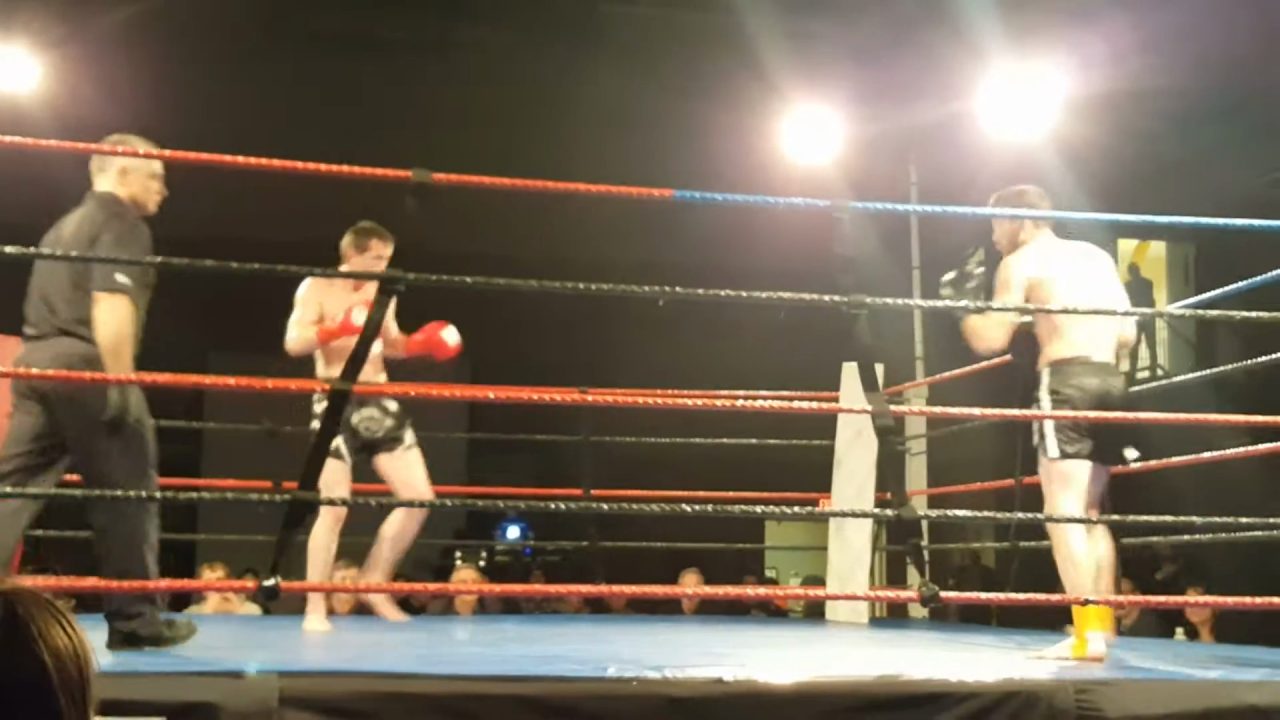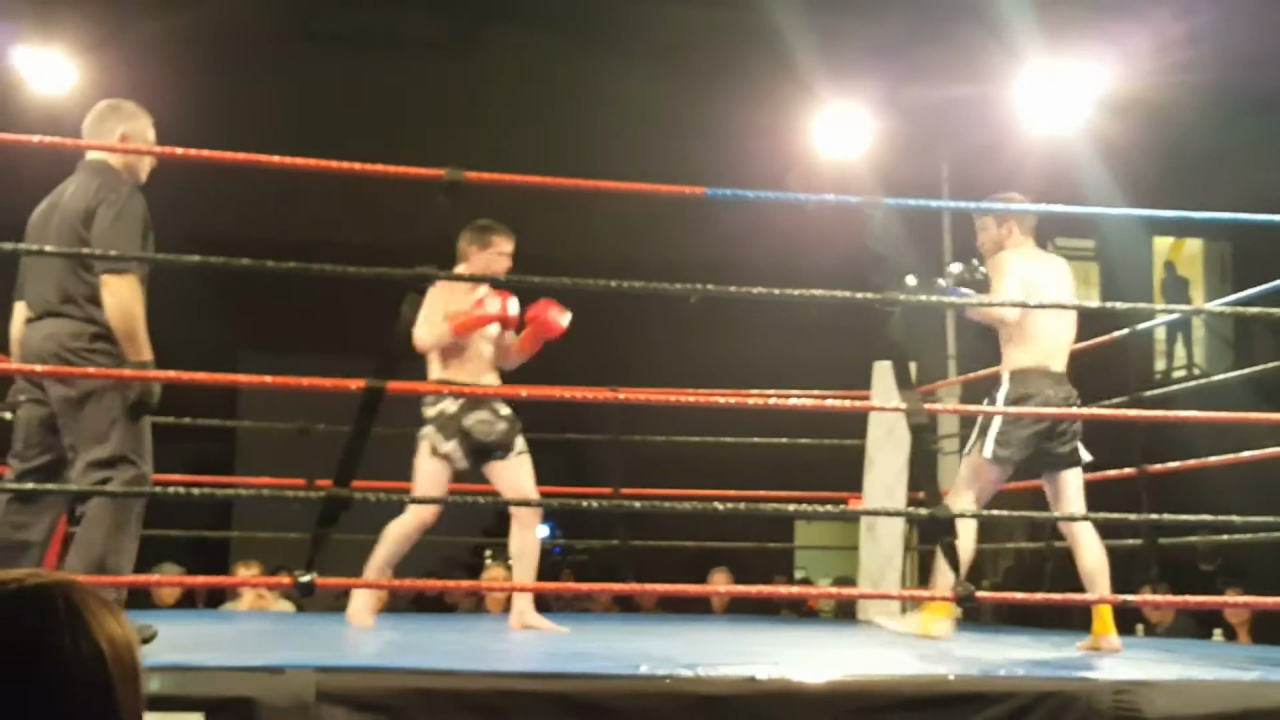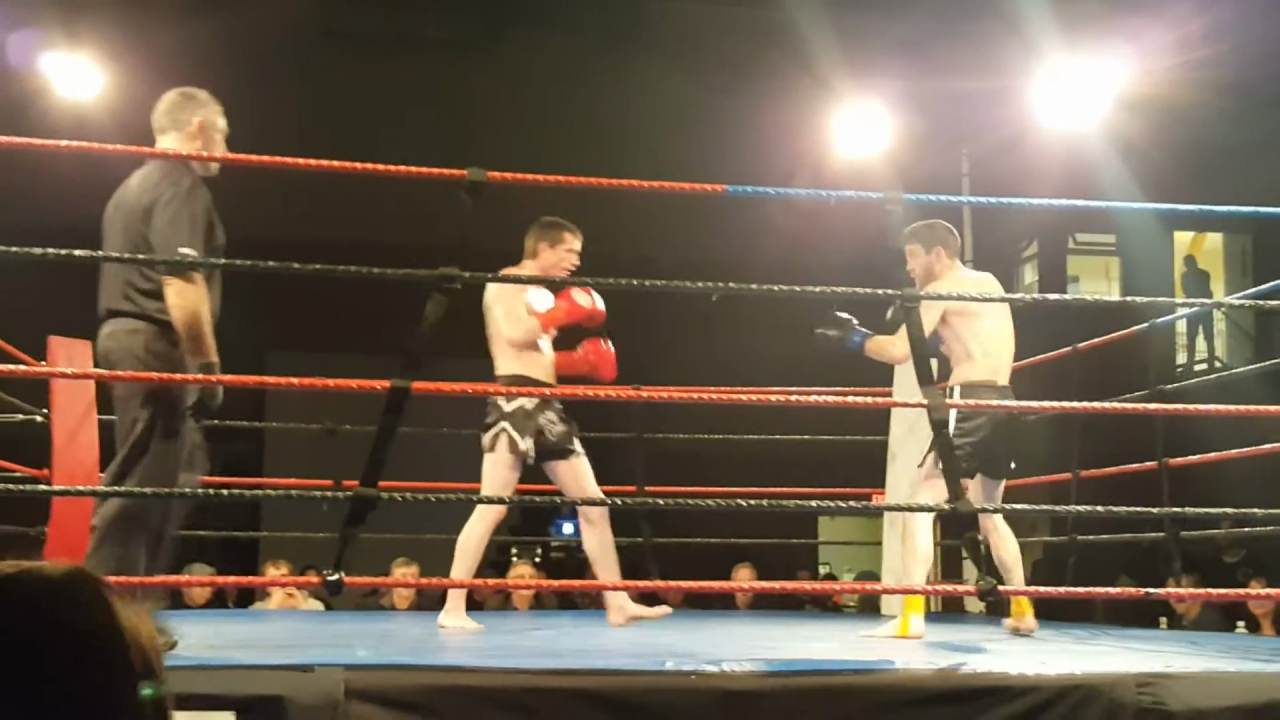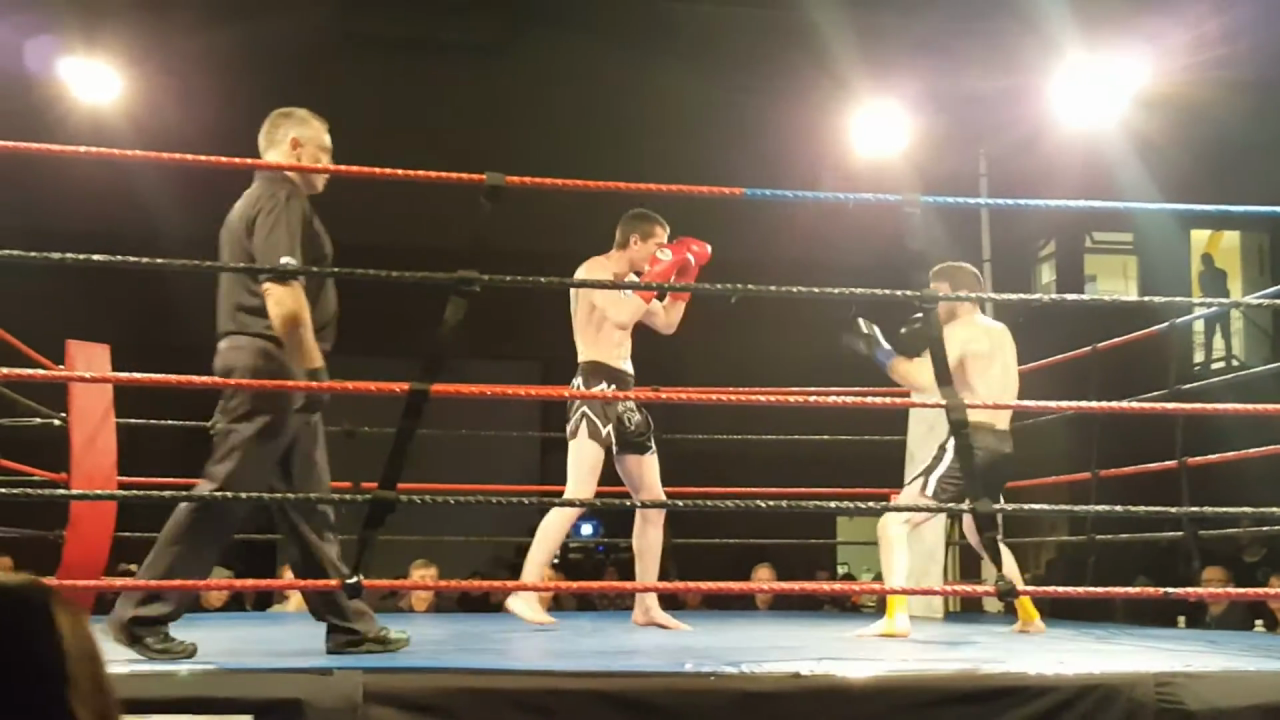
dt=0.4s
person 1, frame 1
left shoulder: (63, 229)
right shoulder: (123, 224)
right elbow: (111, 303)
right wrist: (120, 381)
right hip: (85, 363)
right knee: (126, 493)
right ankle: (132, 617)
person 1, frame 2
left shoulder: (51, 202)
right shoulder: (118, 193)
right elbow: (118, 285)
right wrist: (143, 363)
right hip: (87, 348)
right knee: (116, 477)
person 1, frame 3
left shoulder: (131, 187)
right shoulder: (182, 185)
right elbow: (183, 287)
right wrist: (208, 363)
left hip: (123, 337)
right hip: (156, 345)
left knee: (178, 471)
right knee: (145, 483)
person 1, frame 4
left shoulder: (252, 202)
right shoulder: (283, 201)
right elbow: (283, 295)
right wrist: (314, 367)
left hip: (251, 358)
right hip: (271, 361)
left knee: (306, 499)
right knee: (224, 494)
person 2, frame 1
left shoulder: (1020, 262)
right shoulder: (1096, 256)
left elbow: (988, 340)
right elbow: (1126, 334)
left wrist: (965, 301)
left hip: (1066, 385)
right hip: (1110, 382)
left knee: (1060, 516)
right knee: (1087, 513)
left ankle: (1088, 634)
right ankle: (1100, 619)
person 2, frame 2
left shoulder: (1009, 261)
right shoulder: (1058, 268)
left elbow: (1005, 311)
left wrist: (961, 298)
right wrist: (973, 288)
left hip: (1021, 393)
right hip: (1059, 393)
left knee: (961, 499)
right knee: (1073, 519)
left ankle: (937, 613)
right ankle: (1105, 629)
person 2, frame 3
left shoulder: (942, 290)
right shoulder: (986, 284)
left elbow: (899, 351)
left wrist: (856, 337)
right wrist: (933, 334)
left hip: (969, 405)
right hip: (999, 404)
left knee: (918, 506)
right knee: (988, 515)
left ankle: (911, 617)
right ankle: (1022, 611)
person 2, frame 4
left shoulder: (959, 331)
right shoulder: (998, 332)
left elbow: (922, 380)
left wrist: (881, 351)
right wrist: (929, 346)
left hip: (967, 443)
right hip: (998, 444)
left knee: (893, 522)
right knee: (979, 532)
left ankle: (895, 615)
right ankle: (1029, 615)
person 3, frame 1
left shoulder: (381, 294)
right shoulder: (316, 288)
right elbow: (294, 342)
left wrist: (423, 342)
right wrist: (344, 325)
left hip: (380, 402)
left knee: (419, 499)
right knee: (334, 509)
left ankle: (374, 581)
right ankle: (315, 609)
person 3, frame 2
left shoulder: (493, 298)
right shoulder: (436, 289)
left elbow: (507, 358)
right elbow: (423, 339)
left wrist: (536, 332)
right wrist: (480, 317)
left hip: (491, 406)
right hip: (448, 404)
left knee: (528, 506)
right knee: (423, 512)
left ankle: (523, 608)
right ankle: (366, 590)
person 3, frame 3
left shoulder: (544, 294)
right shoulder: (506, 283)
right elbow: (513, 334)
left wrist: (580, 361)
right wrist: (566, 311)
left hip: (547, 405)
right hip: (515, 401)
left knee: (593, 504)
right knee: (492, 507)
left ankle: (618, 604)
right ankle: (453, 606)
person 3, frame 4
left shoulder: (628, 280)
right shoulder: (594, 270)
left elbow: (666, 323)
right elbow: (622, 316)
left wrist: (685, 274)
right wrist: (659, 275)
left hip: (624, 393)
right hip: (595, 387)
left knee: (653, 502)
right knee: (579, 497)
left ankle: (646, 605)
right ankle: (525, 591)
